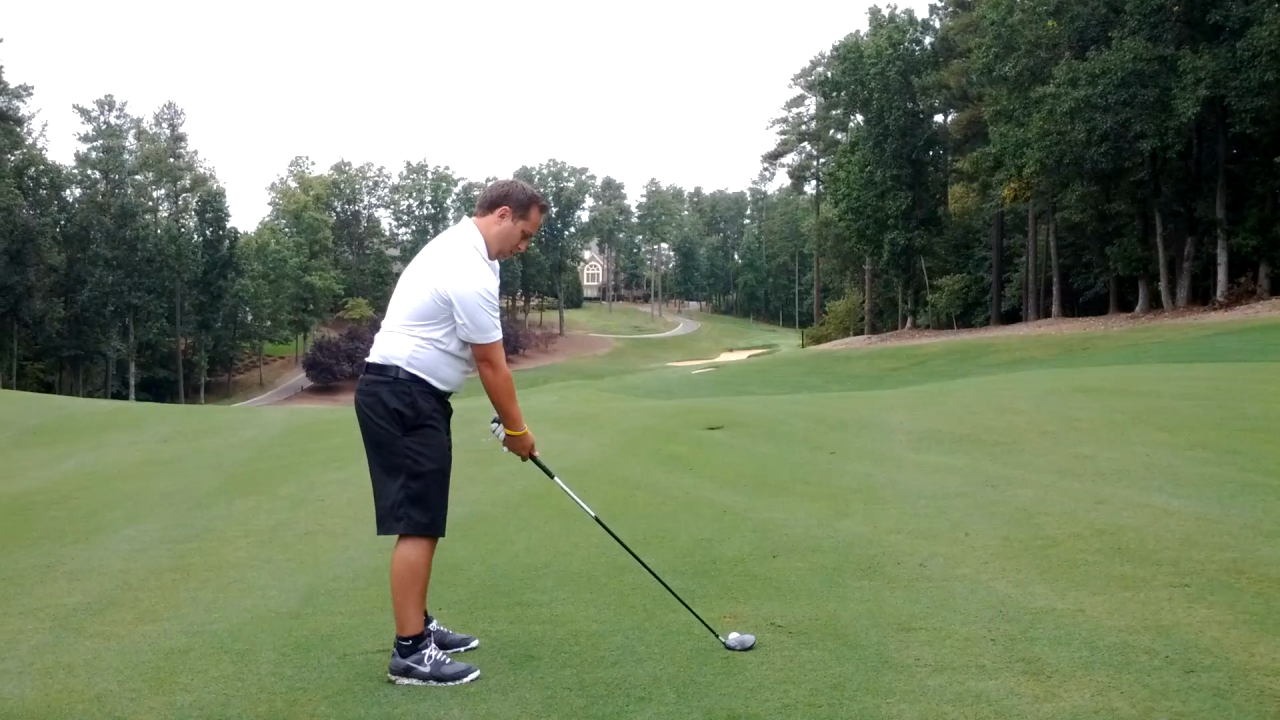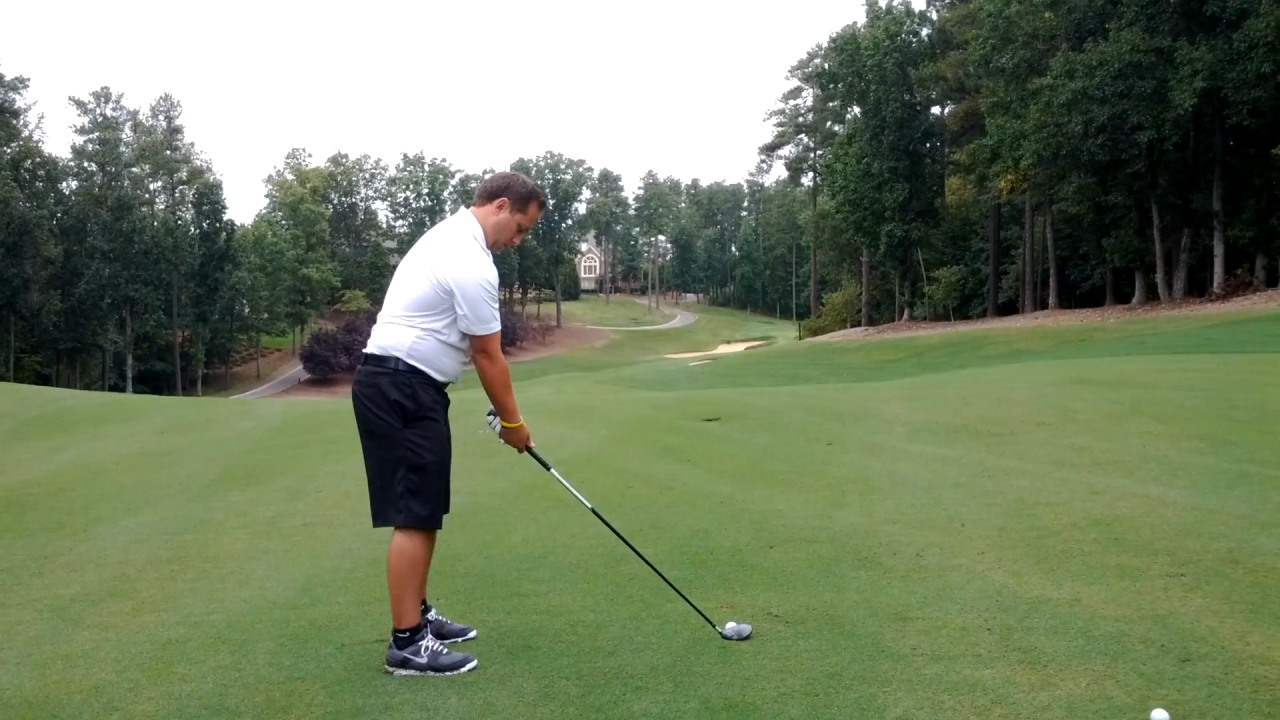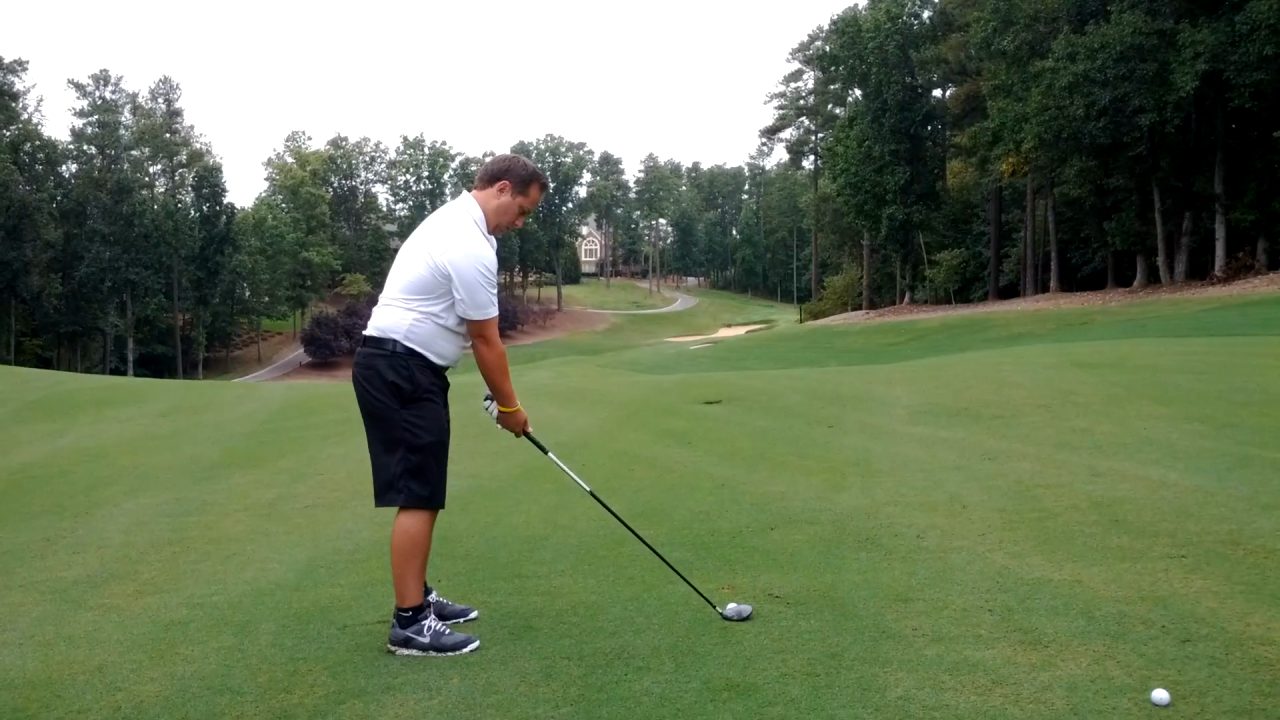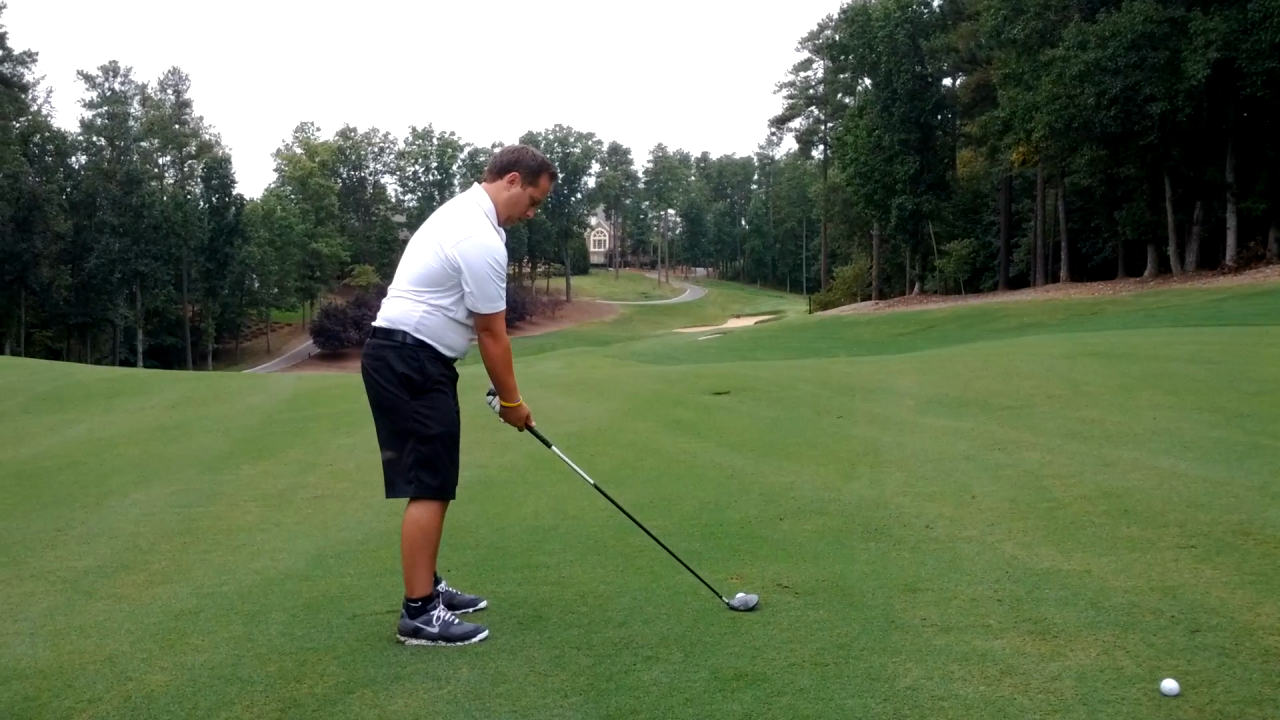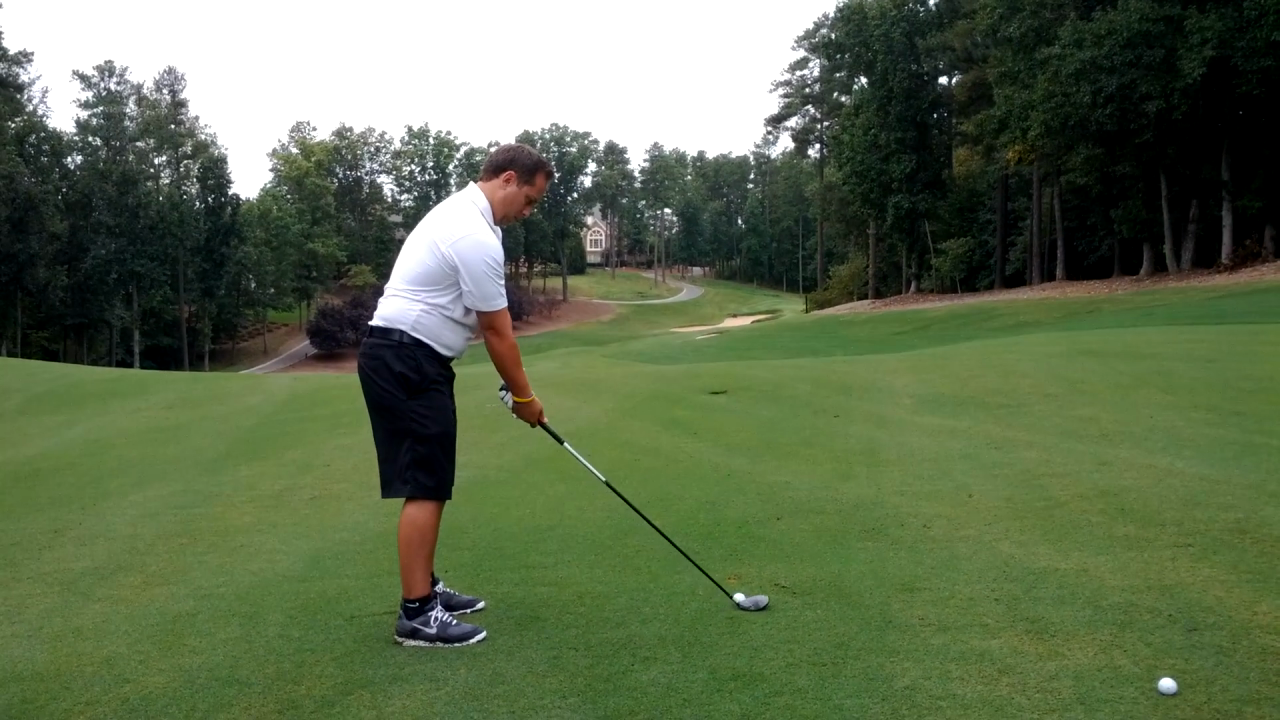
dt=0.3s
person 1, frame 1
left shoulder: (454, 244)
right shoulder: (471, 272)
right elbow: (491, 364)
right wrist: (516, 429)
left hip: (406, 392)
right hip: (402, 397)
left knee: (423, 518)
right knee: (418, 521)
left ankle: (418, 625)
right ankle: (410, 651)
person 1, frame 2
left shoulder: (449, 234)
right shoulder: (471, 264)
right elbow: (489, 355)
right wrist: (512, 421)
left hip: (400, 383)
right hip: (401, 388)
left knee: (423, 509)
right knee: (415, 514)
left ankle: (416, 616)
right ankle: (407, 643)
person 1, frame 3
left shoulder: (452, 218)
right shoulder: (471, 248)
right elbow: (486, 341)
right wrist: (509, 406)
left hip: (399, 365)
right hip: (401, 371)
left knee: (422, 490)
right knee: (418, 494)
left ankle: (417, 597)
right ankle: (409, 623)
person 1, frame 4
left shoulder: (463, 210)
right shoulder: (481, 241)
right elbow: (492, 334)
right wrist: (512, 401)
left hip: (408, 356)
right hip: (409, 361)
left knee: (432, 480)
right knee: (428, 484)
left ankle: (426, 587)
right ankle: (418, 613)
person 1, frame 5
left shoulder: (460, 210)
right shoulder: (477, 238)
right elbow: (497, 332)
right wrist: (523, 397)
left hip: (404, 355)
right hip: (405, 360)
left knee: (429, 481)
right knee: (425, 484)
left ankle: (425, 588)
right ankle: (416, 614)
